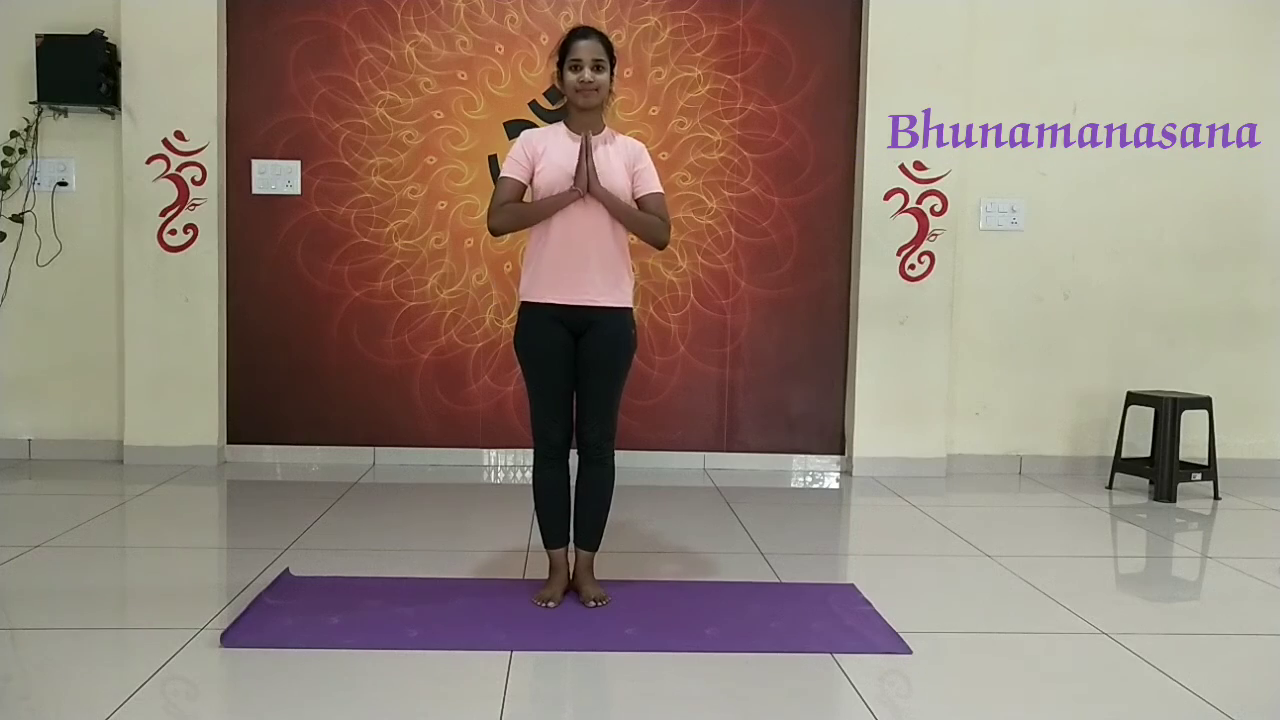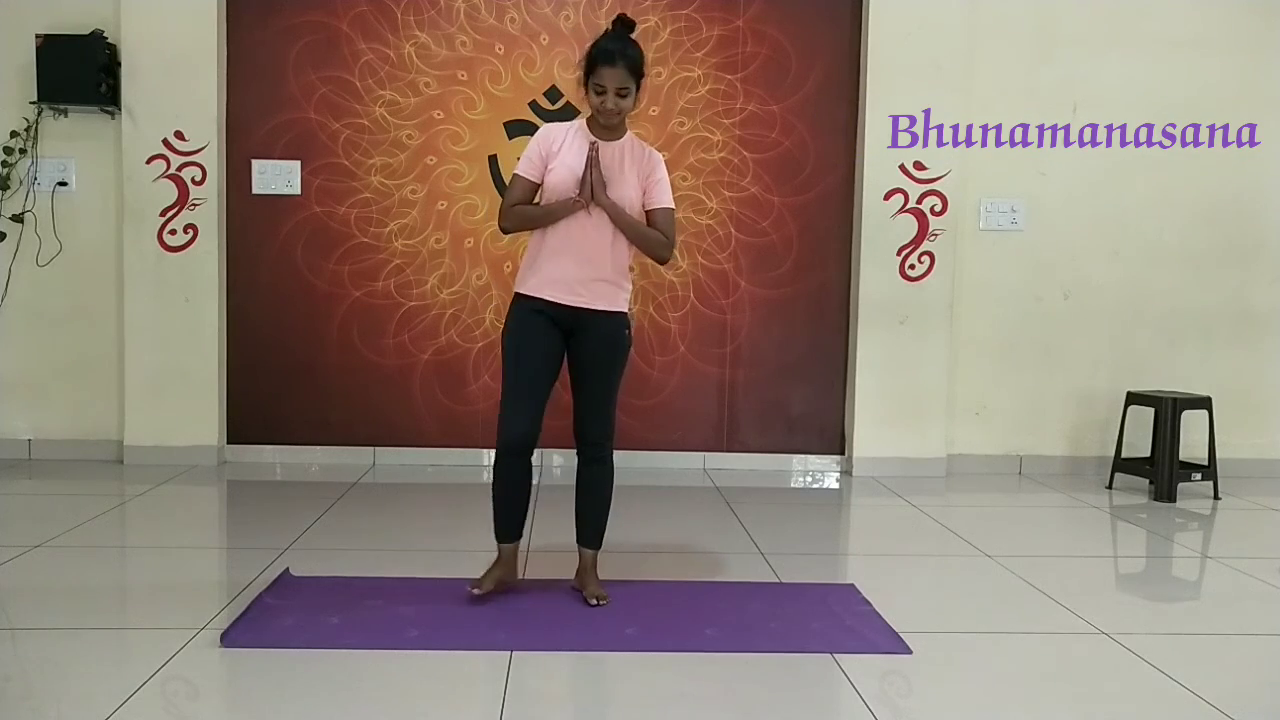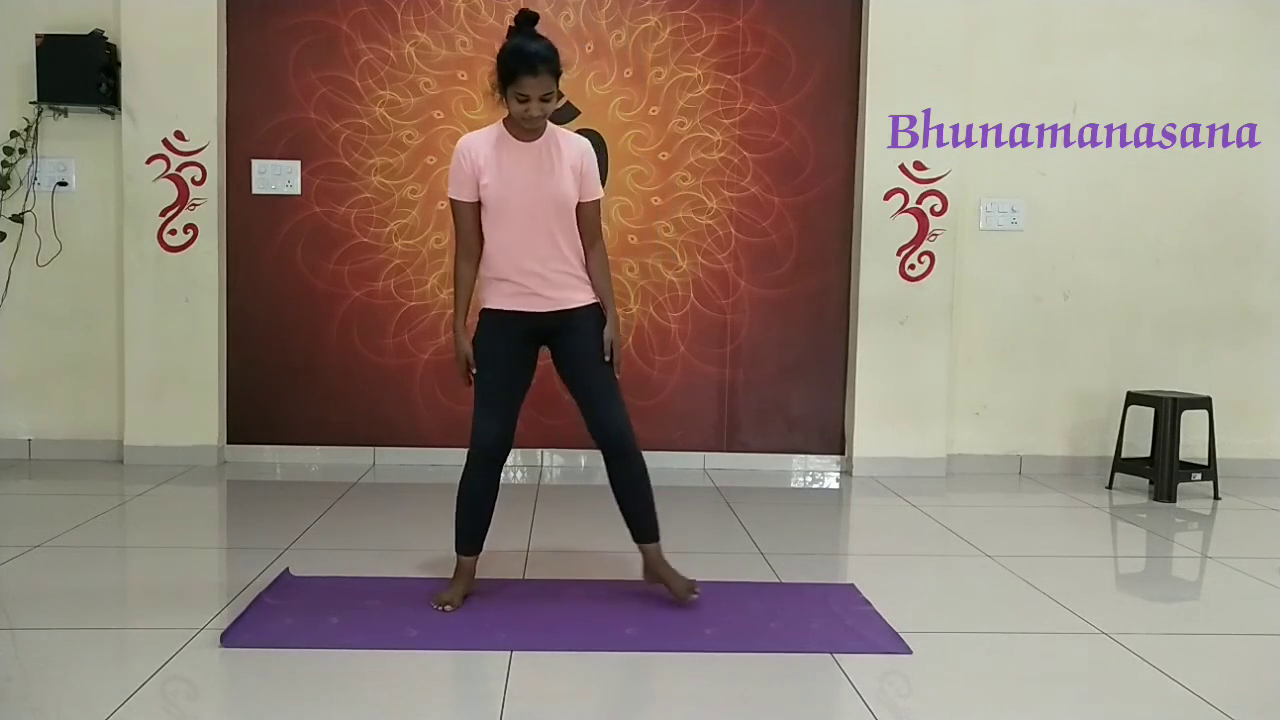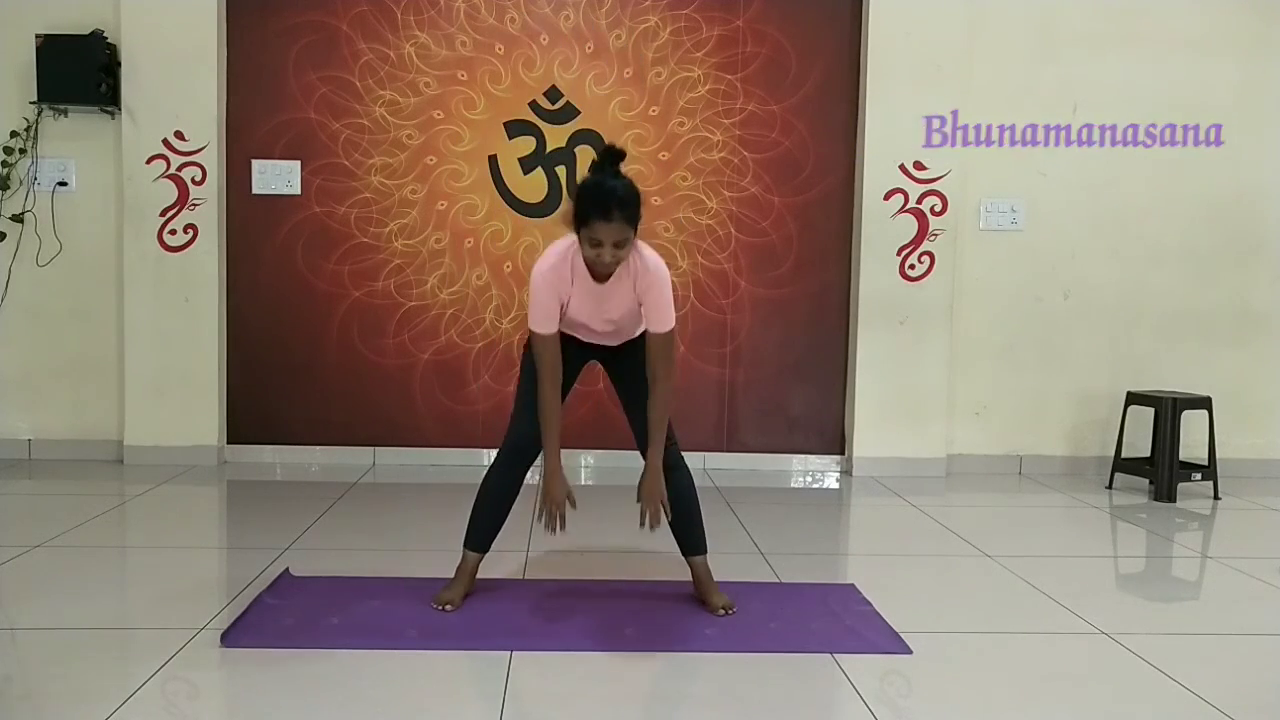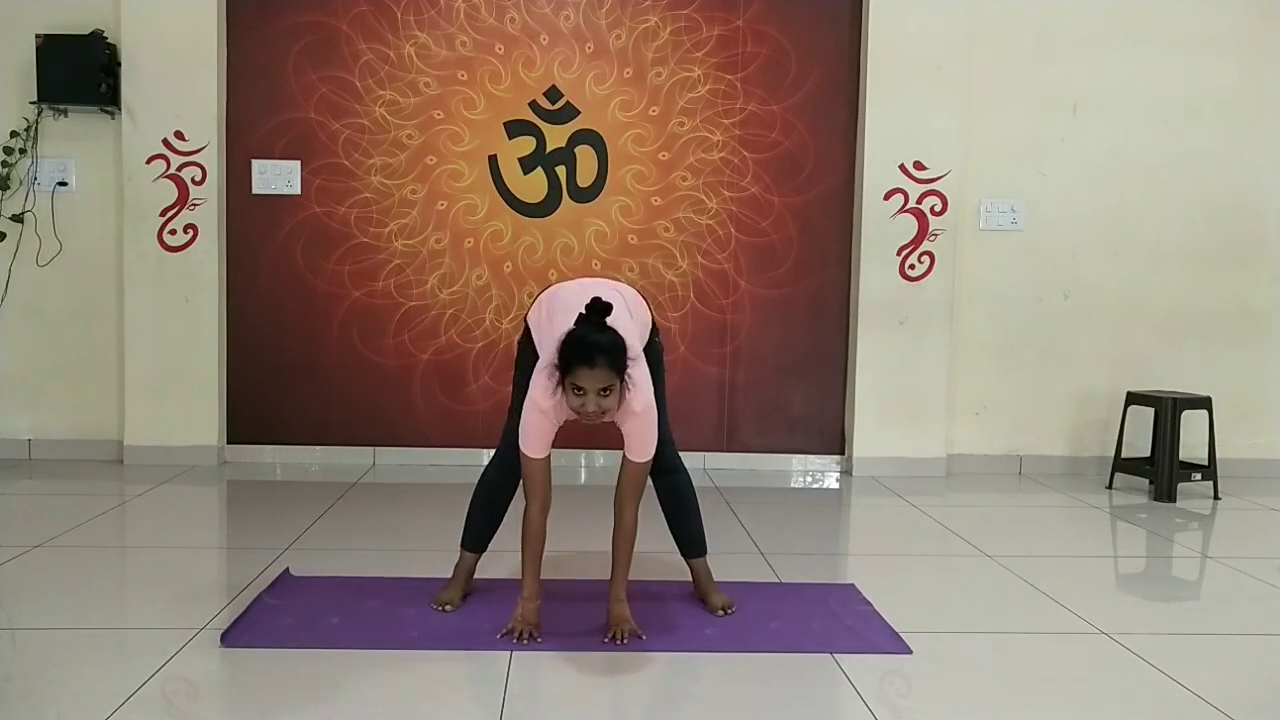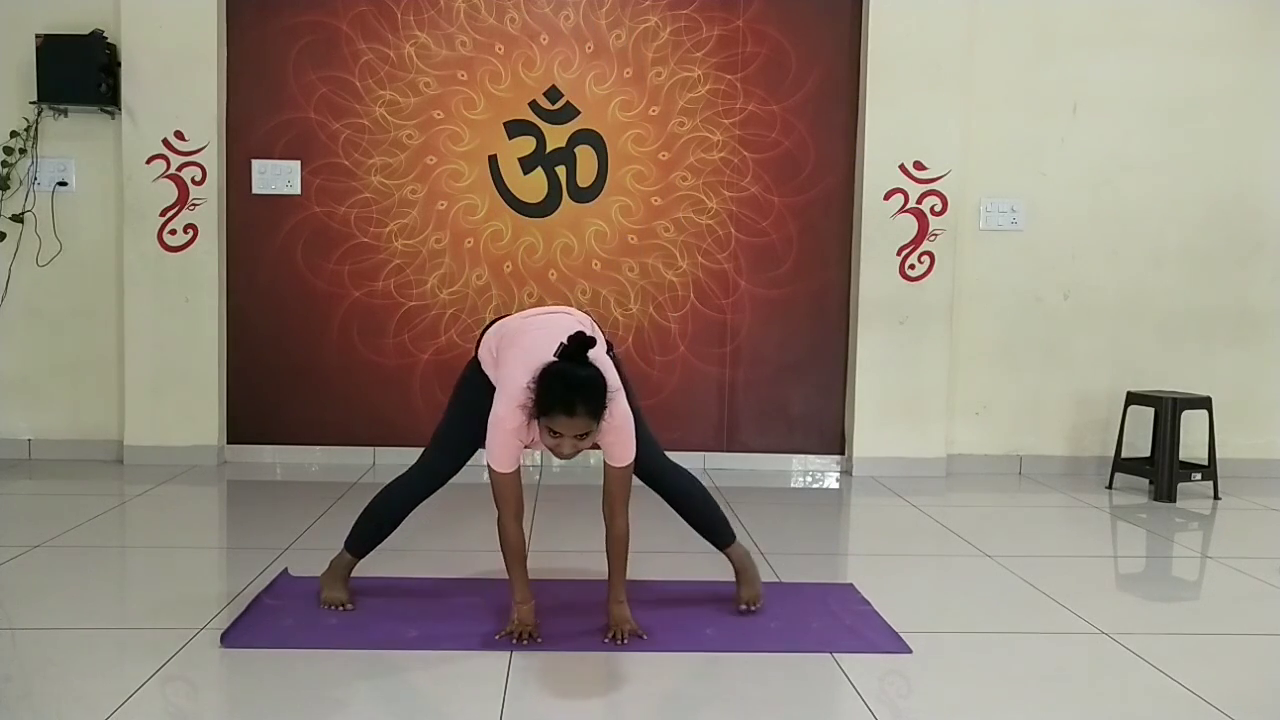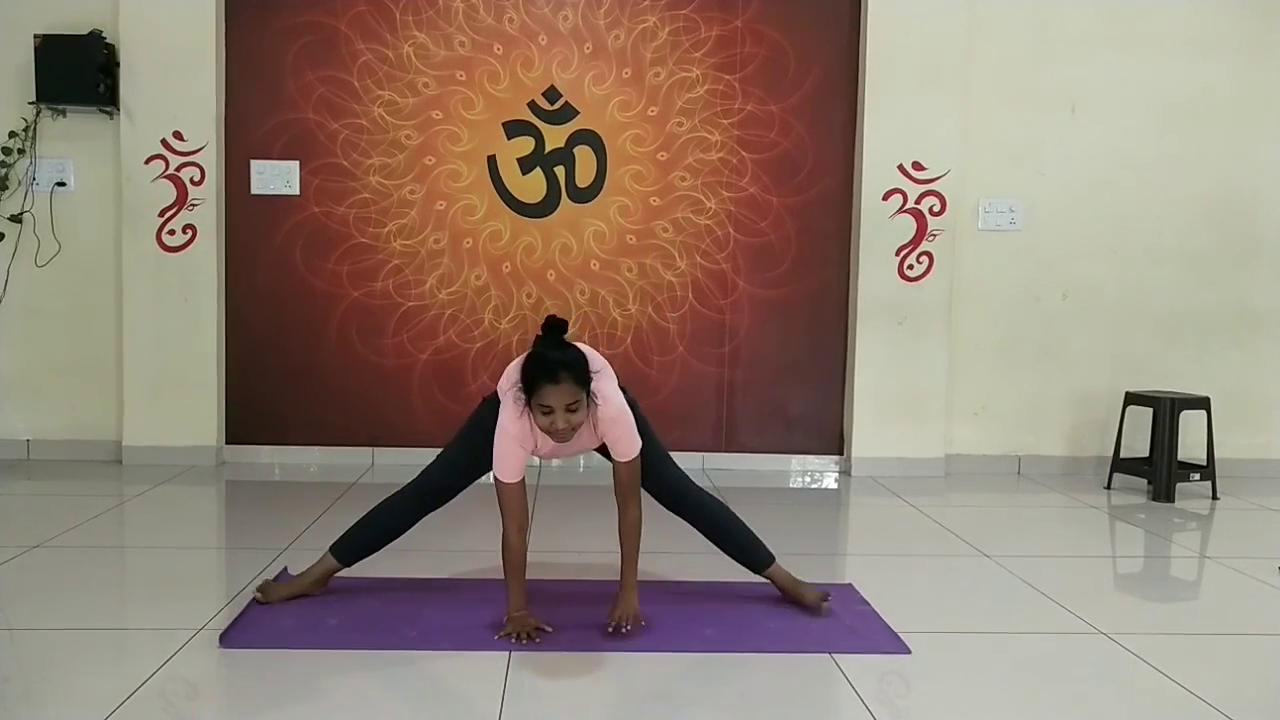
dt=0.7s
person 1, frame 1
left shoulder: (631, 152)
right shoulder: (532, 143)
left elbow: (661, 233)
right elbow: (498, 220)
left wrist: (600, 192)
right wrist: (570, 192)
left hip: (609, 314)
right hip: (544, 311)
left knee: (597, 440)
right knee: (550, 439)
left ankle: (585, 566)
right ankle: (556, 565)
person 1, frame 2
left shoulder: (648, 161)
right shoulder: (550, 140)
left elbow: (664, 248)
right elbow: (509, 218)
left wrist: (608, 202)
right wrist: (575, 200)
left hip: (604, 316)
right hip: (537, 306)
left knee: (595, 440)
right knee: (515, 434)
left ankle: (588, 566)
right ankle: (505, 557)
person 1, frame 3
left shoulder: (577, 151)
right shoulder: (473, 151)
left elbow: (593, 242)
right elbow: (468, 248)
left wrist: (612, 317)
right wrist: (461, 328)
left hip: (575, 313)
right hip: (504, 317)
left knee: (616, 434)
right knee: (488, 445)
left ankle: (653, 559)
right ankle: (465, 571)
person 1, frame 4
left shoulder: (652, 272)
right shoulder: (551, 269)
left elbow: (662, 380)
right elbow: (547, 382)
left wrist: (653, 471)
right wrist: (552, 469)
left hip: (628, 341)
right hip: (565, 337)
left knee: (665, 449)
right knee: (519, 445)
left ankle: (703, 575)
right ankle: (466, 570)
person 1, frame 5
left shoulder: (638, 398)
right shoulder: (544, 394)
left elbow: (627, 507)
right elbow: (537, 505)
left wrist: (618, 600)
right wrist: (528, 599)
left knee: (663, 458)
right knee: (511, 456)
left ankle: (703, 577)
right ankle: (463, 571)
person 1, frame 6
left shoulder: (615, 411)
right shoulder: (510, 412)
left elbow: (617, 512)
right elbow: (510, 516)
left wrist: (618, 601)
right wrist: (523, 602)
right hip: (498, 349)
left knee: (656, 467)
right knee: (429, 473)
left ankle: (739, 559)
right ankle: (340, 566)
person 1, frame 7
left shoulder: (611, 408)
right shoulder: (516, 414)
left elbow: (629, 503)
right elbow: (514, 526)
left wrist: (629, 591)
right wrist: (516, 608)
left hip: (595, 396)
right hip: (504, 403)
left knee: (679, 492)
right knee: (428, 489)
left ankle: (784, 581)
right ankle: (315, 575)
